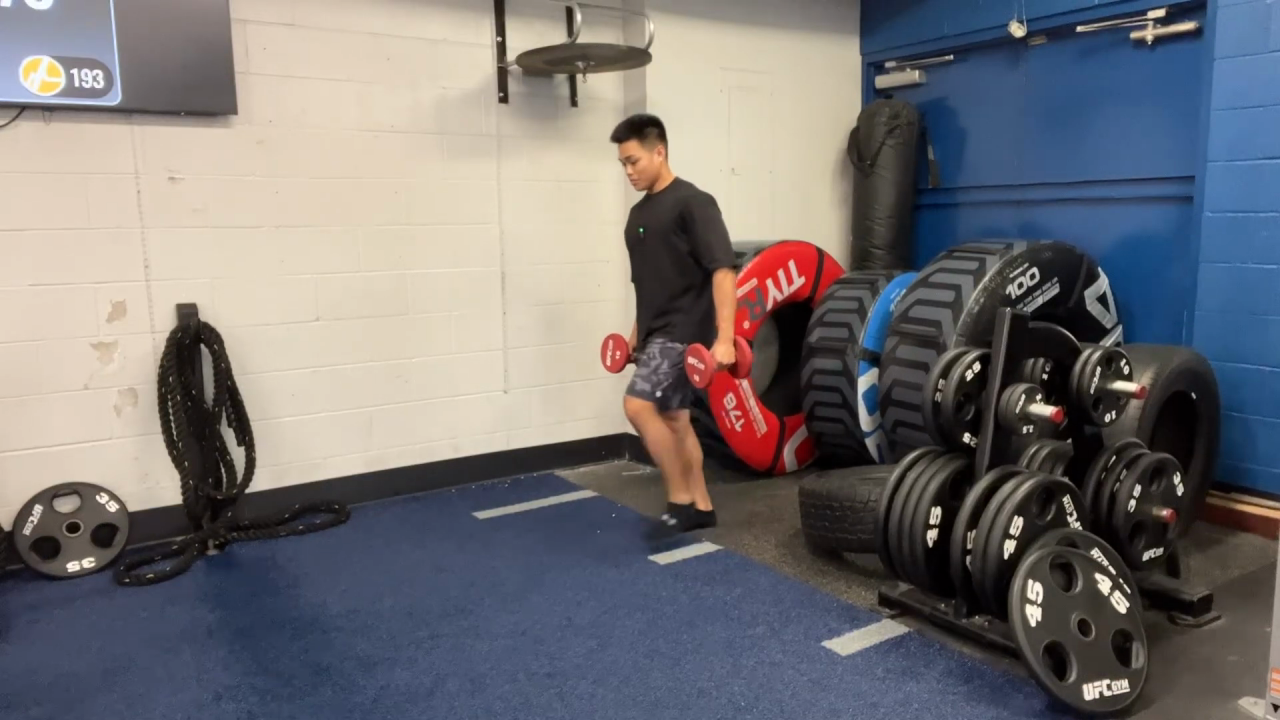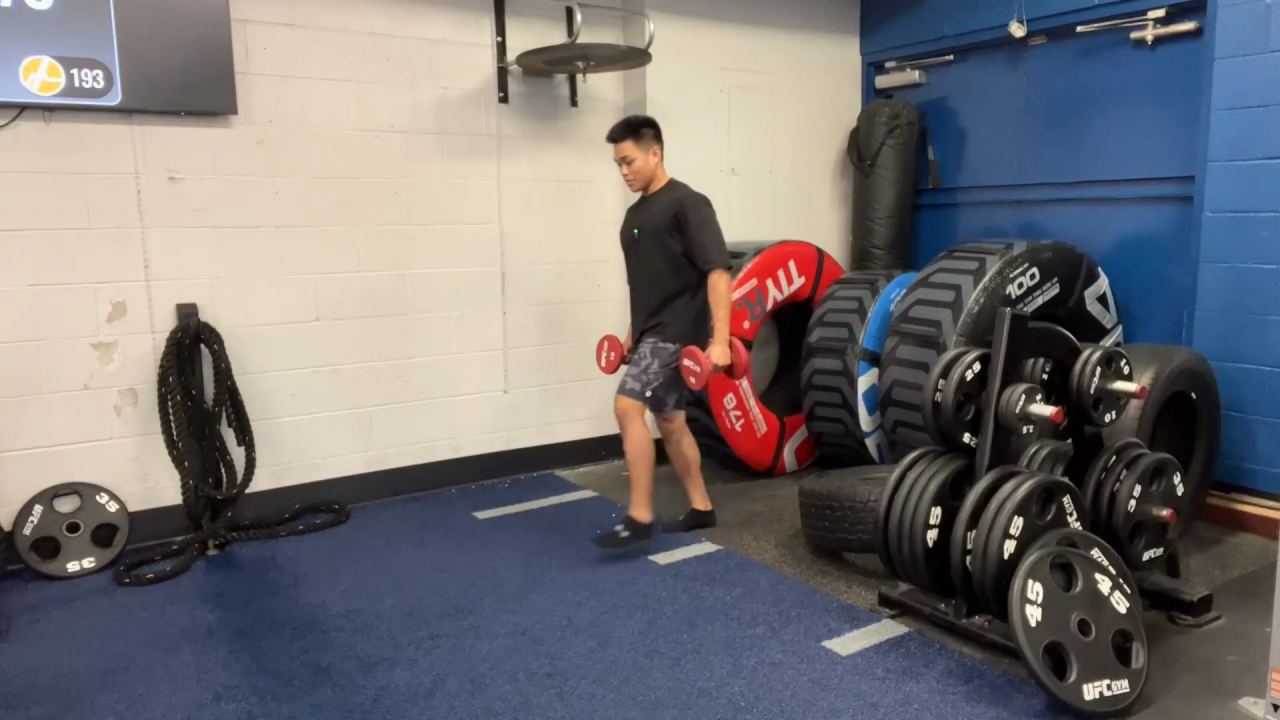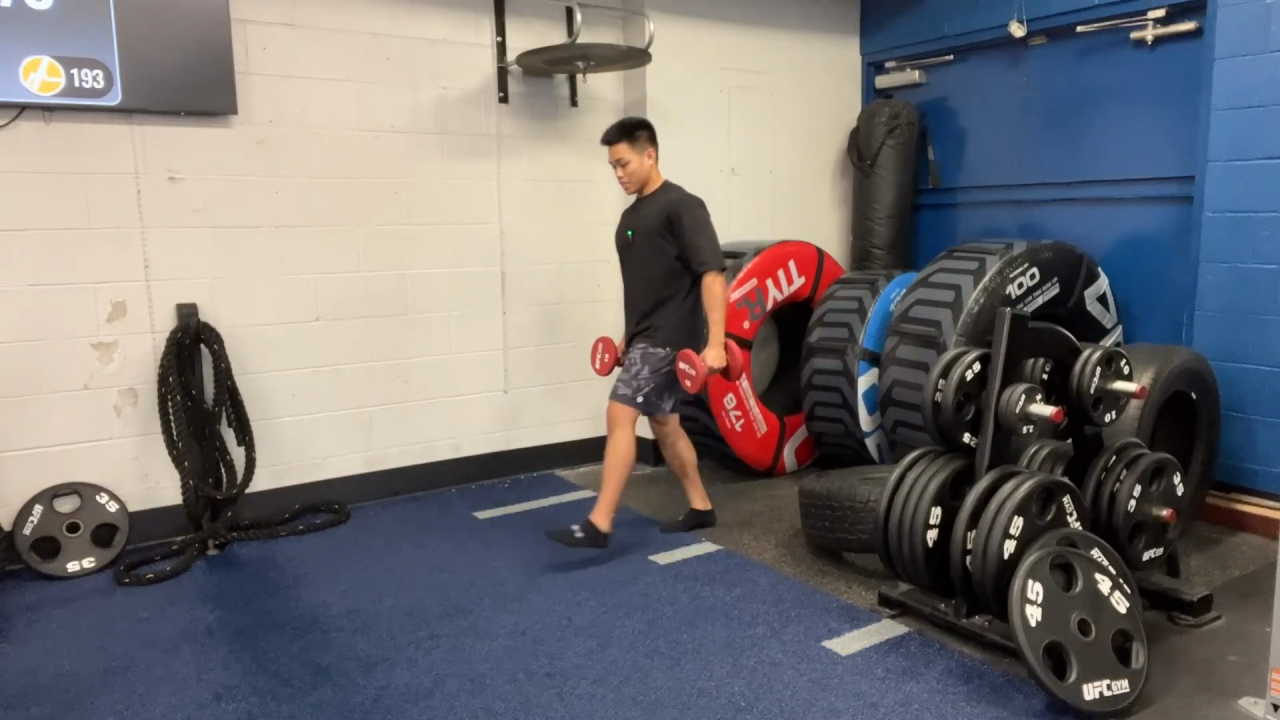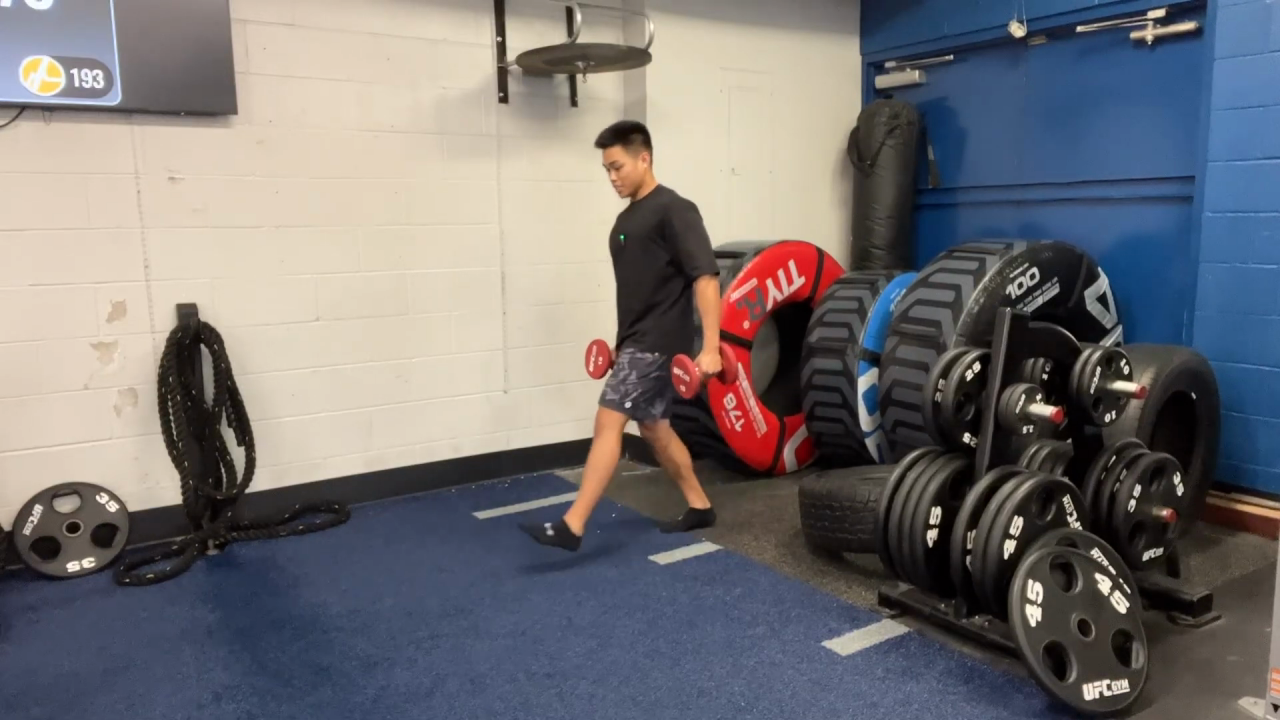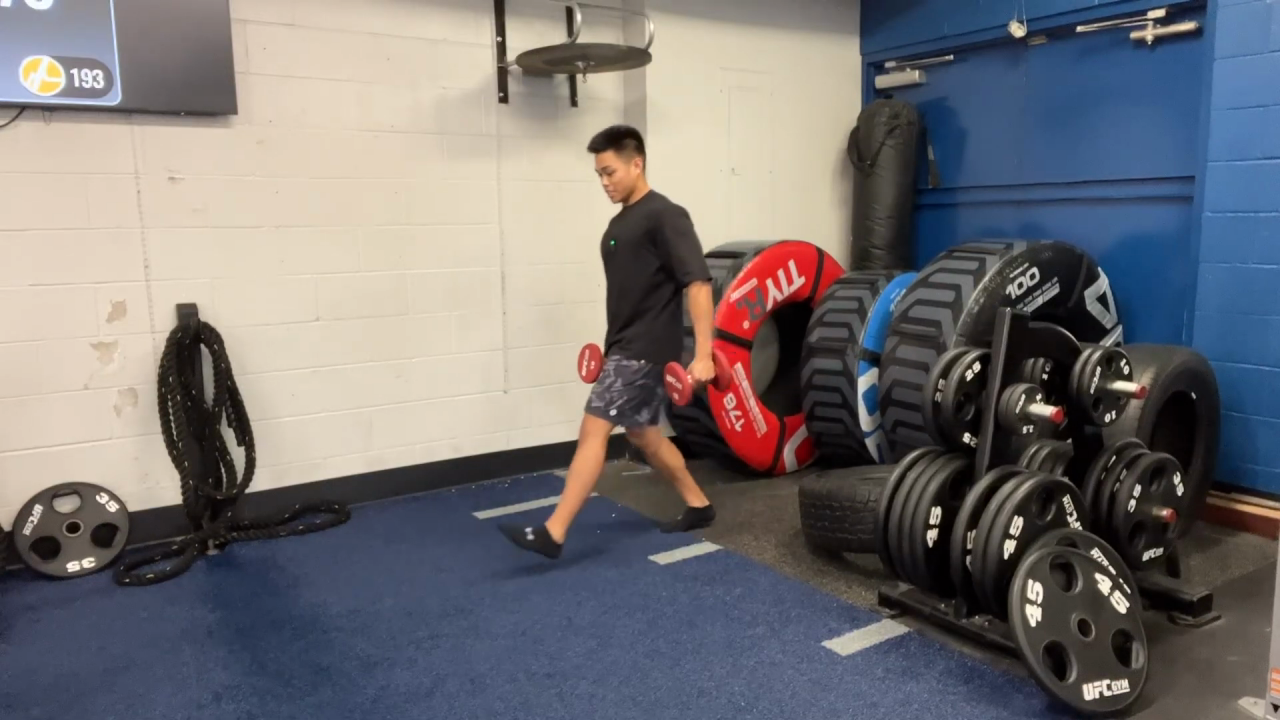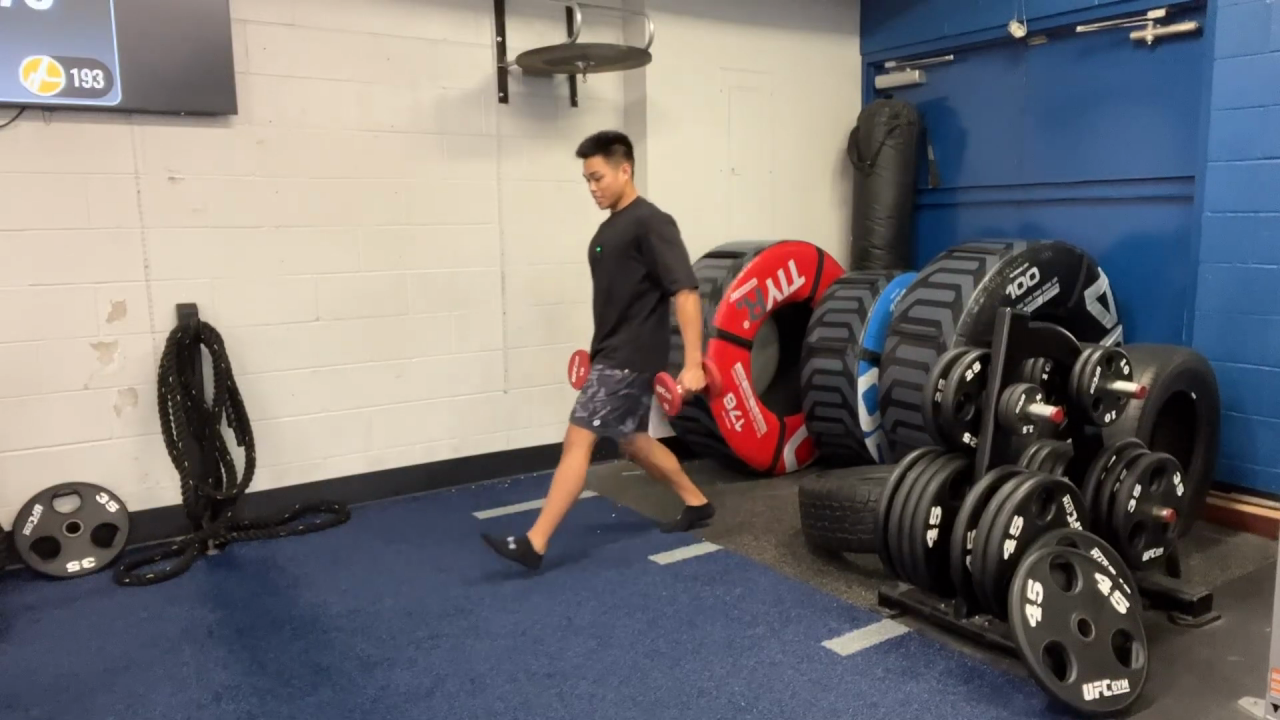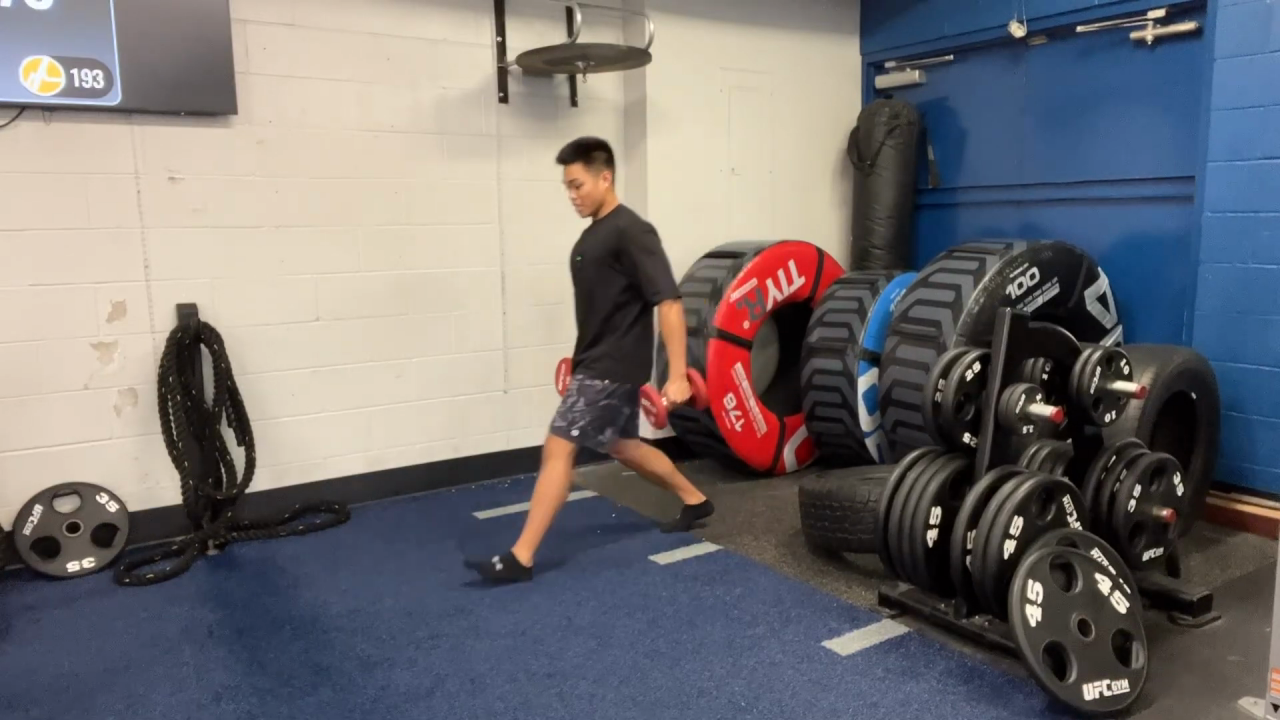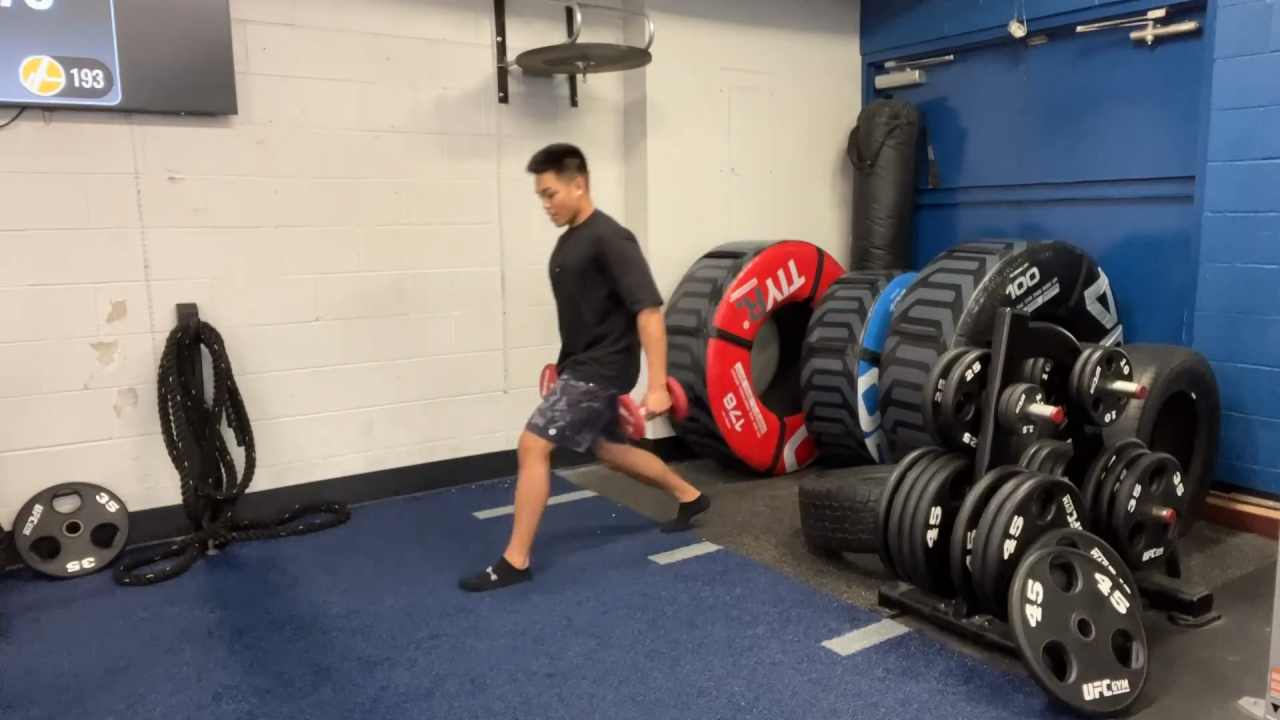
dt=0.1s
person 1, frame 1
left shoulder: (693, 203)
right shoulder: (639, 212)
left elbow: (723, 270)
left wrist: (724, 339)
right wrist: (635, 332)
left hip: (683, 332)
right hip: (656, 333)
left knee: (638, 406)
right knee: (673, 419)
left ankle: (681, 498)
right ankle: (701, 507)
person 1, frame 2
left shoulder: (687, 204)
right shoulder: (635, 212)
left elbow: (718, 271)
left wrist: (720, 339)
right wrist: (632, 333)
left hip: (677, 332)
right hip: (651, 333)
left knee: (628, 408)
right knee: (670, 421)
left ankle: (641, 515)
right ankle: (700, 507)
person 1, frame 3
left shoulder: (681, 206)
right shoulder: (632, 215)
left elbow: (712, 273)
left wrist: (715, 342)
right wrist: (626, 338)
left hip: (668, 337)
right hip: (644, 337)
left knee: (620, 415)
right knee: (663, 423)
left ankle: (598, 523)
right ankle: (700, 507)
person 1, frame 4
left shoulder: (674, 210)
right shoulder: (626, 218)
left elbow: (705, 278)
left wrist: (710, 347)
right wrist: (619, 343)
left hip: (658, 342)
right hip: (637, 341)
left knee: (607, 421)
right knee: (654, 427)
left ankle: (572, 525)
right ankle: (699, 505)
person 1, frame 5
left shoulder: (665, 216)
right shoulder: (620, 222)
left elbow: (698, 284)
left wrist: (703, 354)
right wrist: (613, 346)
left hip: (646, 349)
right hip: (627, 347)
left knee: (593, 429)
right knee: (644, 433)
left ankle: (551, 533)
right ankle: (697, 506)
person 1, frame 6
left shoulder: (651, 224)
right shoulder: (609, 228)
left elbow: (685, 292)
left wrist: (693, 364)
left hip: (631, 357)
right hip: (613, 354)
left knee: (578, 439)
right knee: (633, 440)
left ankle: (534, 542)
right ankle: (697, 503)
person 1, frame 7
left shoulder: (631, 232)
right shoulder: (591, 236)
left elbow: (668, 302)
left wrist: (677, 374)
left hip: (616, 367)
right hip: (597, 362)
left knee: (557, 449)
right knee: (623, 444)
left ankle: (521, 557)
right ankle: (695, 500)
person 1, frame 8
left shoulder: (610, 240)
right shoulder: (569, 241)
left elbow: (649, 311)
left wrist: (657, 385)
right wrist: (564, 366)
left hip: (600, 370)
right hip: (581, 365)
left knee: (533, 446)
right knee: (608, 448)
left ankle: (515, 560)
right ankle: (689, 497)
